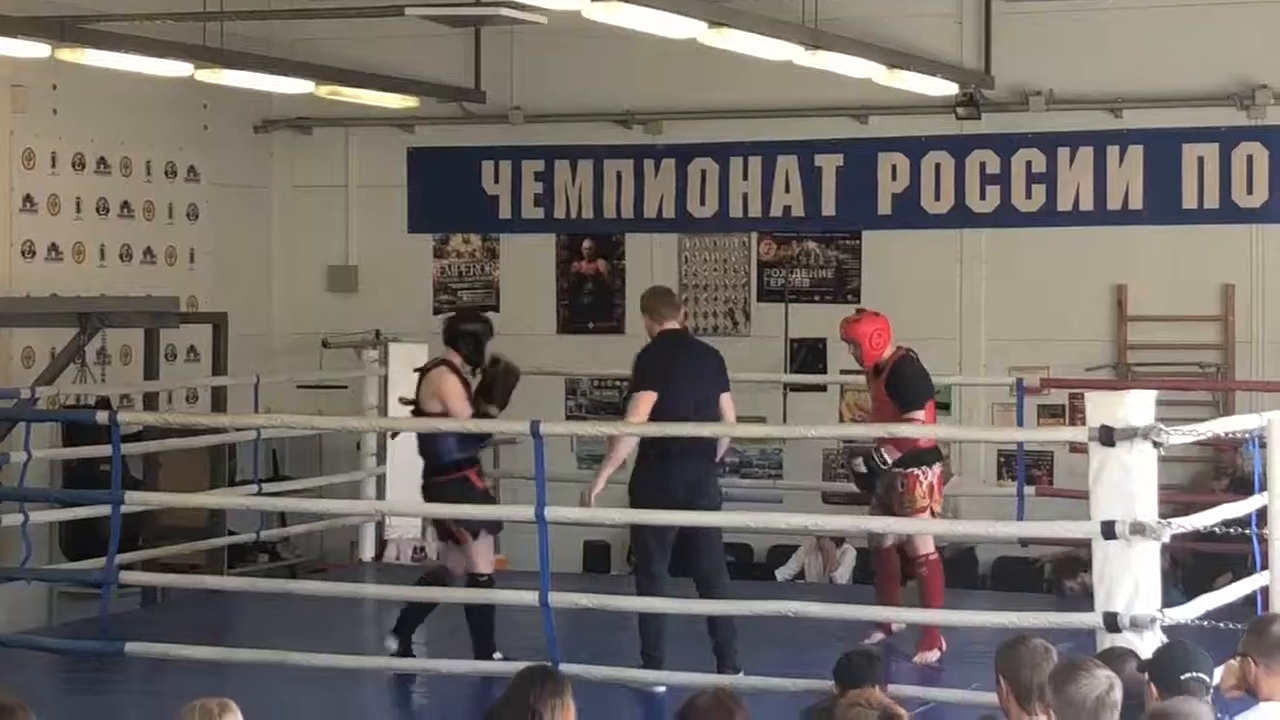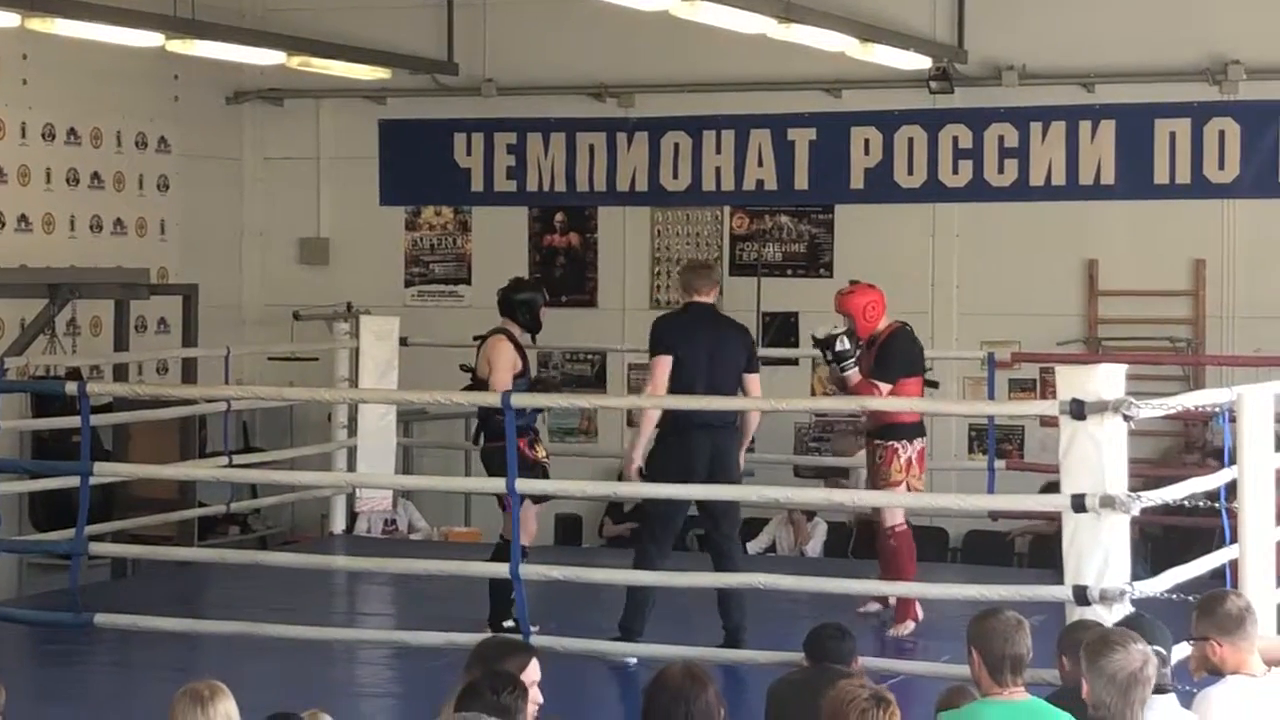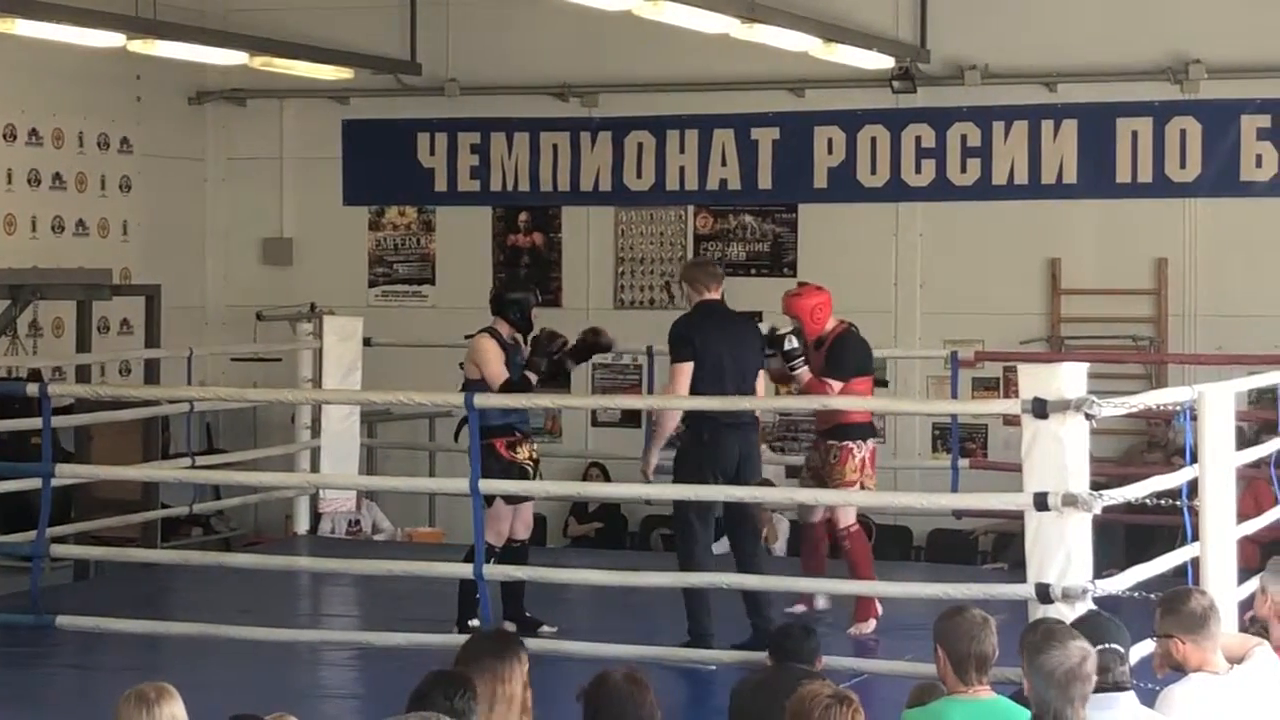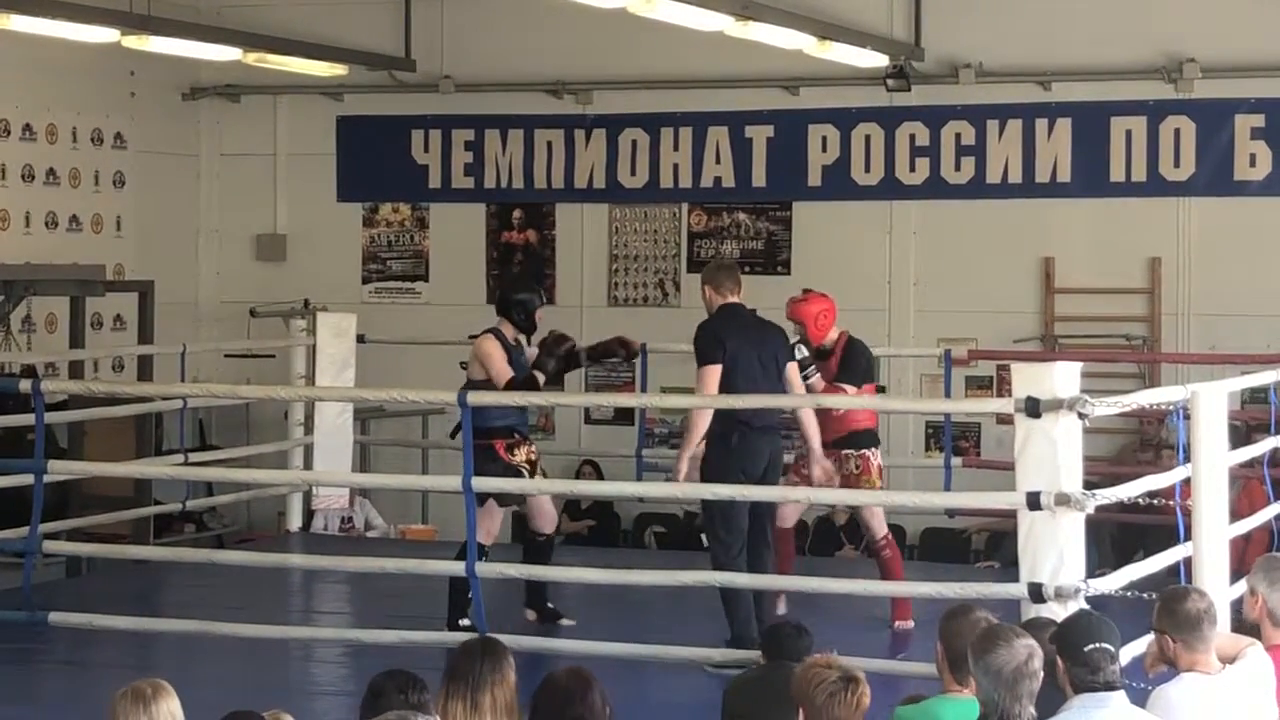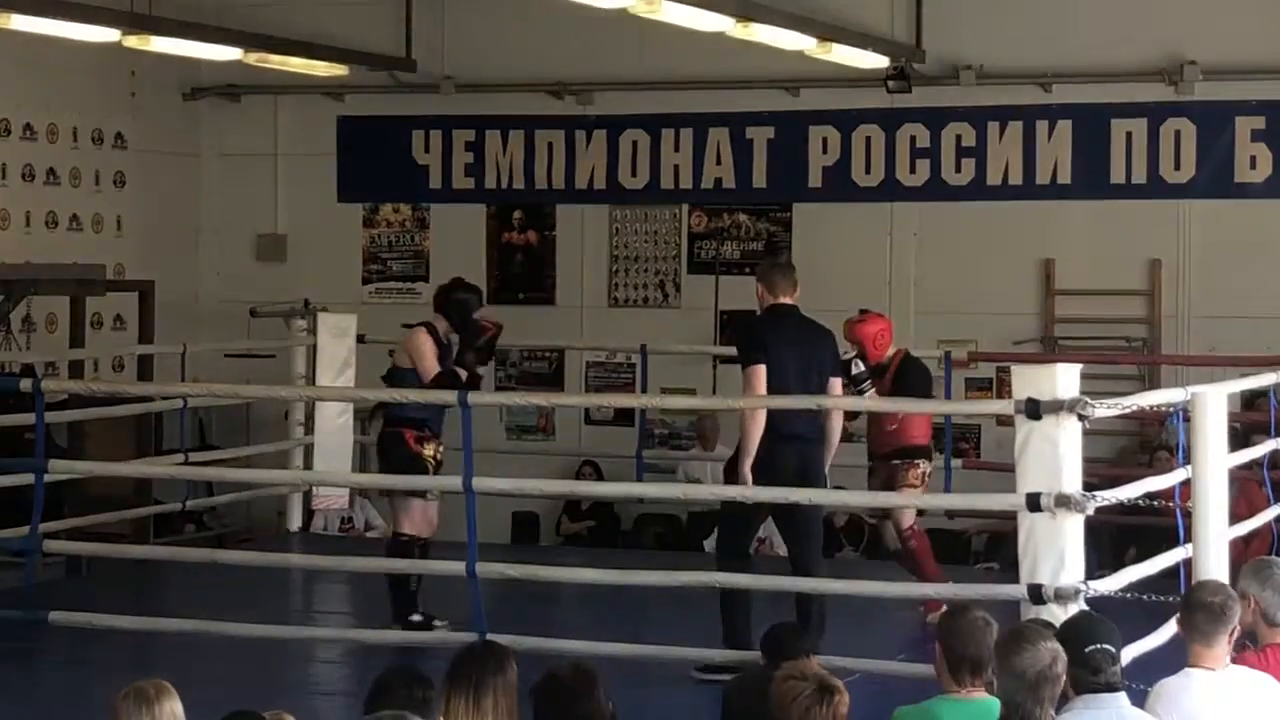
dt=1s
person 1, frame 1
left shoulder: (653, 355)
right shoulder: (711, 356)
left elbow: (636, 422)
right elbow: (728, 420)
left wrist: (602, 476)
left hip: (660, 470)
right hip: (702, 470)
left knee: (651, 570)
right knee: (712, 569)
left ankle: (653, 666)
right ankle: (729, 663)
person 1, frame 2
left shoulder: (668, 326)
right shoulder: (739, 333)
left elbow: (657, 390)
right elbow: (754, 403)
left wrist: (636, 450)
right wrist: (740, 449)
left hip: (679, 441)
right hip: (723, 444)
left knee: (654, 543)
right knee: (726, 543)
left ankle: (630, 635)
right ankle: (735, 638)
person 1, frame 3
left shoulder: (687, 326)
right shoulder: (749, 327)
left elbow: (678, 396)
left wrist: (653, 449)
left hip: (705, 440)
right hip: (746, 440)
left knee: (695, 540)
right knee: (747, 537)
left ankle: (701, 641)
right ankle: (763, 632)
person 1, frame 4
left shoulder: (712, 329)
right shoulder: (772, 331)
left elbow: (707, 398)
right elbow: (799, 396)
left wrist: (685, 456)
right wrist: (816, 454)
left hip: (731, 445)
right hip: (769, 444)
left knee: (727, 547)
right knee: (758, 543)
left ankle: (745, 644)
right ankle: (764, 636)
person 1, frame 5
left shoulder: (756, 330)
right shoulder: (822, 337)
left elbow: (757, 399)
right elbow: (836, 409)
left wrist: (745, 462)
right wrist: (821, 466)
left hip: (768, 454)
right hip: (809, 457)
left knee: (732, 551)
right knee: (808, 559)
left ankle: (736, 654)
person 2, frame 1
left shoulder: (445, 373)
right shoulder: (446, 378)
right elbow: (476, 432)
left wrist: (487, 389)
right wrist: (496, 398)
left hip: (451, 480)
right hip: (456, 482)
left knee: (452, 566)
right knee: (481, 568)
left ankle: (401, 638)
right ankle: (486, 655)
person 2, frame 2
left shoulder: (504, 343)
right shoulder: (502, 346)
right elbow: (500, 405)
left wrist: (535, 393)
right wrist: (535, 398)
left hip: (516, 448)
right hip: (510, 449)
left knee: (514, 536)
right knee: (521, 538)
left ankle: (502, 615)
right ankle: (500, 621)
person 2, frame 3
left shoulder: (513, 343)
right shoulder: (484, 343)
left elbow: (552, 369)
right elbow: (511, 392)
left wrist: (585, 348)
right wrist: (537, 359)
left hip: (519, 447)
right hip: (497, 450)
left knee: (521, 533)
right knee: (495, 537)
left ankle: (515, 615)
right ankle: (466, 618)
person 2, frame 4
left shoulder: (517, 343)
right shoulder: (488, 345)
left elbow: (556, 365)
right elbow: (515, 391)
left wrist: (602, 351)
right wrist: (547, 359)
left hip: (519, 447)
right hip: (493, 450)
left knee: (545, 522)
right knee: (484, 536)
left ankle: (538, 603)
right ankle: (457, 618)
person 2, frame 5
left shoulder: (445, 341)
right shoulder: (419, 337)
left elbow: (459, 386)
right elbow: (440, 388)
left wrist: (481, 351)
right wrist: (469, 353)
left hip: (425, 441)
right hip: (405, 439)
left knee: (424, 527)
right knee: (410, 527)
left ankle: (406, 610)
right ankle: (406, 610)
person 3, frame 1
left shoulder: (905, 370)
right shoulder: (878, 370)
left wrist: (875, 460)
right wrist: (869, 459)
left hip: (916, 466)
right hip: (893, 468)
left knee: (920, 548)
right knee: (880, 541)
left ankle: (932, 636)
right ankle: (889, 618)
person 3, frame 2
left shoulder: (898, 343)
right shoulder: (873, 342)
left elbow: (871, 396)
right elbow: (852, 388)
left wrist: (846, 361)
right wrist: (834, 358)
left hip: (900, 439)
right hip: (881, 437)
left knee: (892, 520)
right knee: (882, 518)
left ankle: (908, 607)
person 3, frame 3
left shoulder: (848, 343)
right shoulder: (820, 341)
left elbow: (823, 394)
right elbow: (804, 385)
left wrist: (796, 361)
right wrist: (778, 352)
left hip: (850, 439)
right hip: (827, 438)
left knee: (843, 522)
right knee: (810, 516)
left ankle: (867, 607)
right ankle: (813, 592)
person 3, frame 4
left shoulder: (855, 352)
right shoulder: (812, 353)
left elbow: (837, 403)
left wrist: (807, 371)
left hip: (856, 450)
right hip: (818, 449)
left knee: (876, 530)
right knee: (780, 517)
left ankle: (901, 609)
right ankle: (777, 594)
person 3, frame 5
left shoulder: (912, 370)
right shoulder: (873, 369)
left elbow: (892, 419)
left wrist: (862, 383)
left hip: (911, 459)
right hip: (881, 461)
left knee: (901, 518)
right knee: (893, 538)
left ankle: (937, 596)
right ankle: (938, 587)
